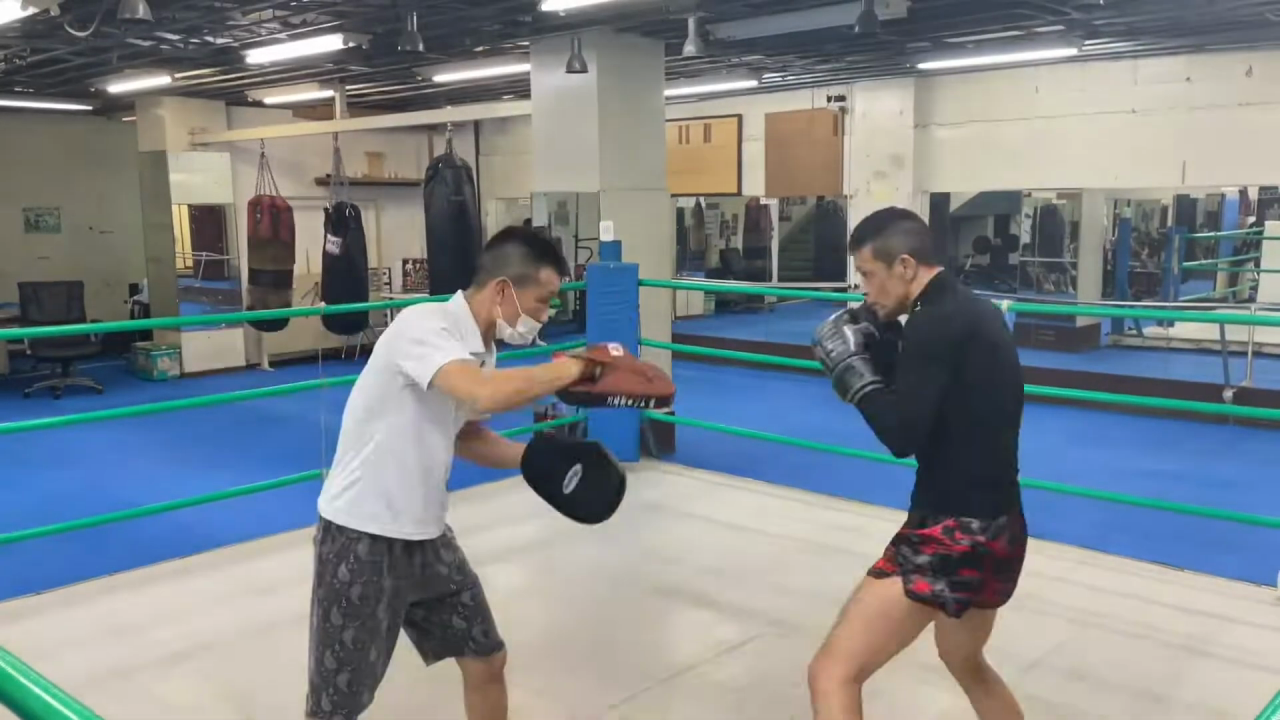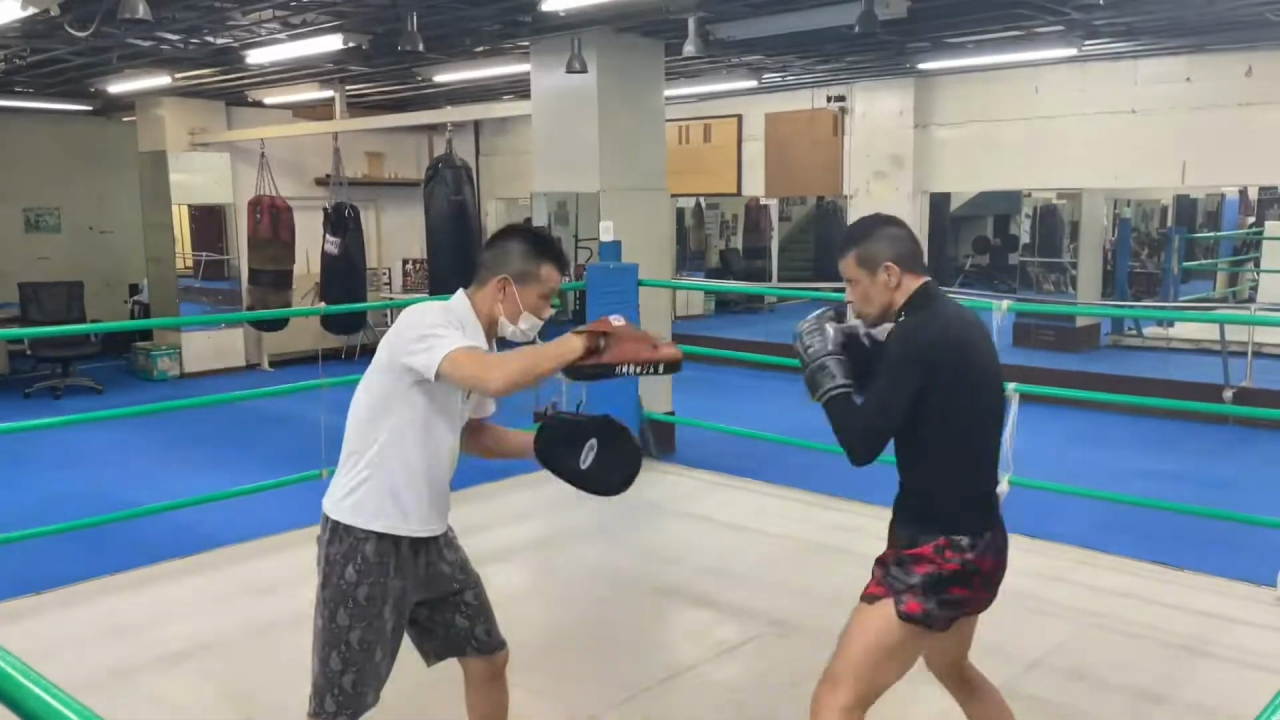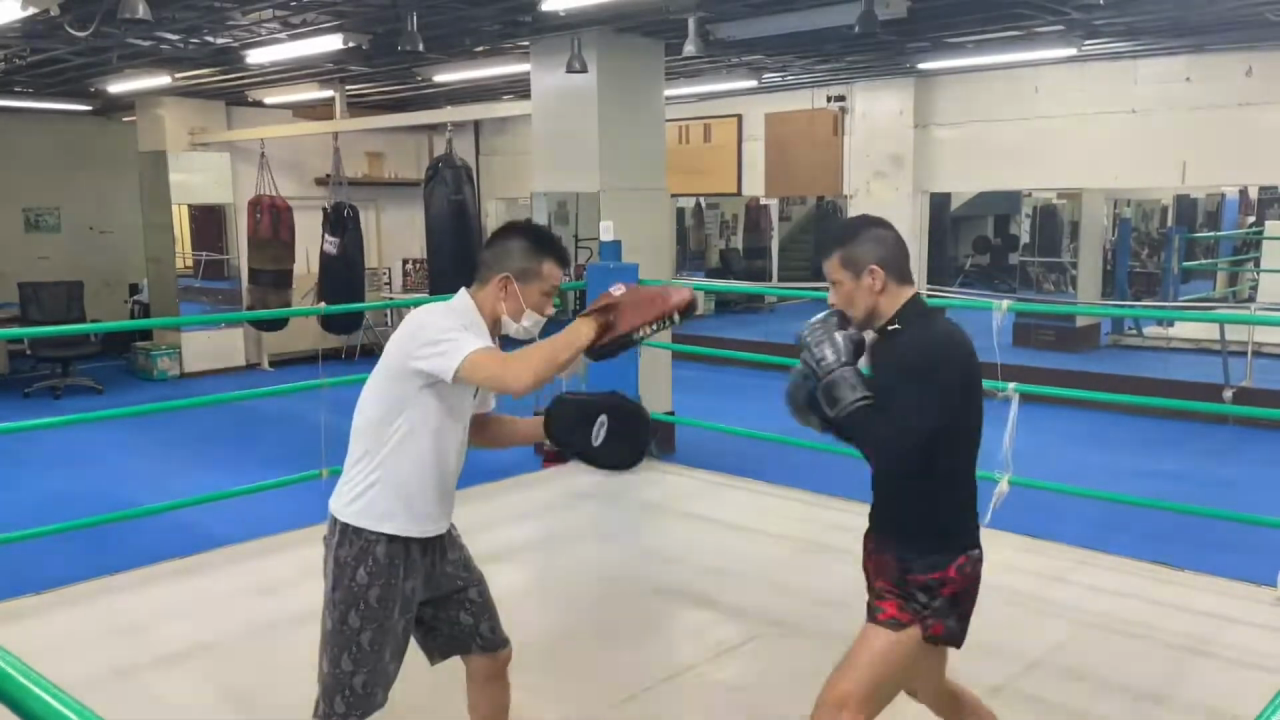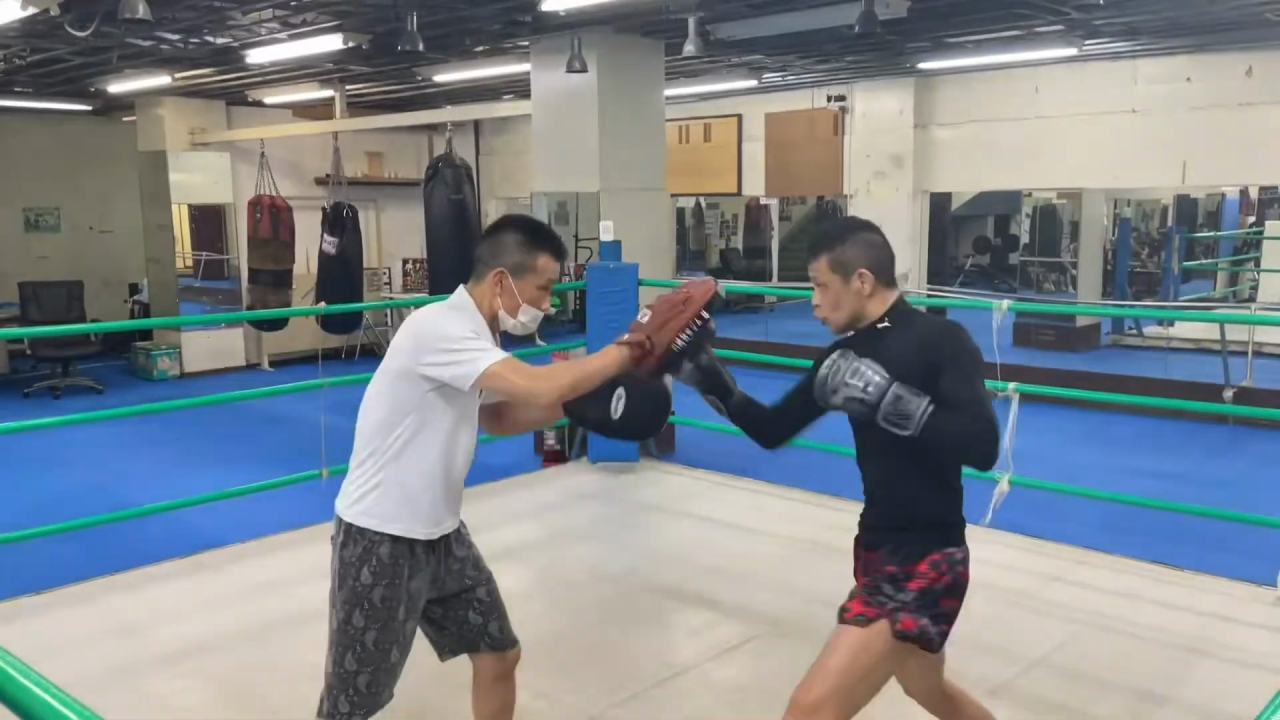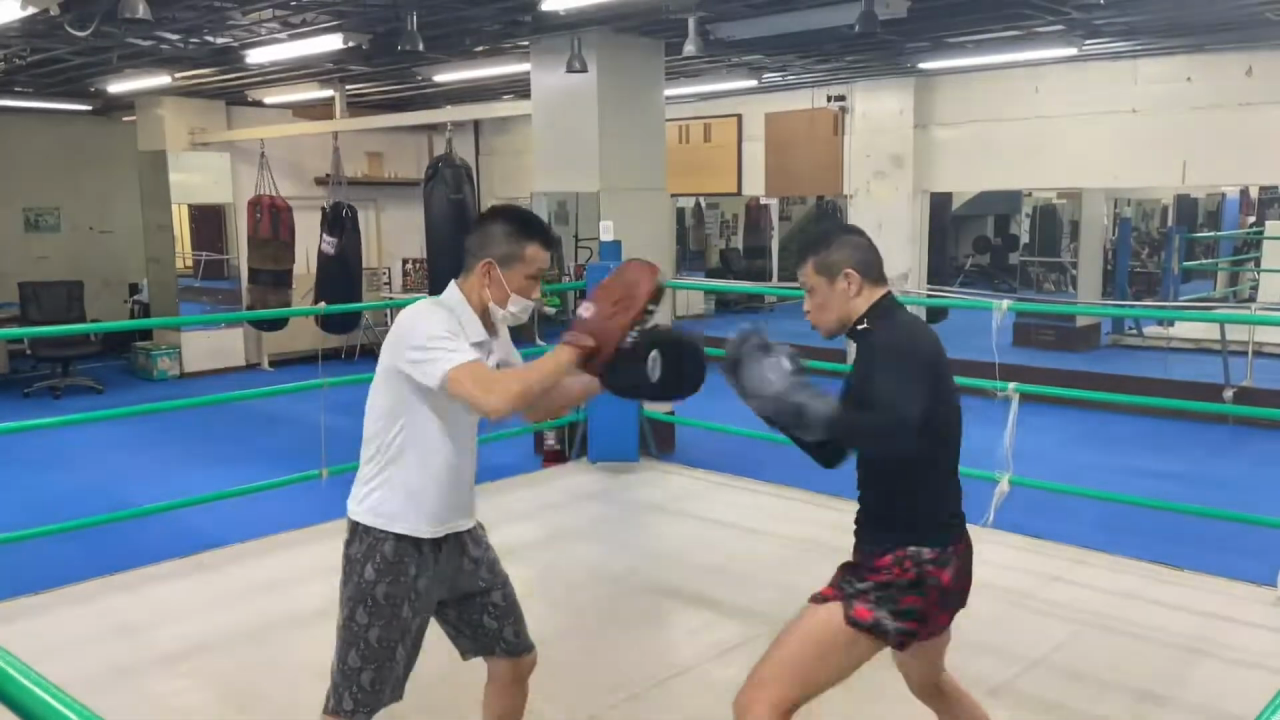
dt=0.1s
person 1, frame 1
left shoulder: (940, 322)
right shoulder: (973, 312)
left elbow: (902, 435)
left wrist: (851, 367)
right wrist: (880, 347)
left hip: (954, 533)
right hip: (996, 530)
left knee: (833, 675)
right knee: (967, 665)
person 1, frame 2
left shoulder: (919, 334)
right shoulder: (954, 323)
left elbow: (862, 445)
left wrist: (825, 366)
right wrist: (867, 356)
left hip: (937, 549)
right hip: (973, 541)
right knee: (953, 669)
person 1, frame 3
left shoulder: (938, 343)
right shoulder: (894, 343)
left elbow: (891, 448)
right elbow: (875, 438)
left wrist: (837, 377)
right wrist: (819, 402)
left hip: (934, 568)
right hip: (897, 548)
person 1, frame 4
left shoulder: (939, 340)
right shoulder: (855, 351)
left elbow: (981, 447)
right elbow: (772, 431)
left wrist: (888, 398)
right wrist: (707, 376)
left hip: (924, 564)
right hip: (887, 550)
person 1, frame 5
left shoulder: (894, 343)
right shoulder: (900, 335)
left elbow: (896, 440)
right elbow: (830, 449)
left wrist: (791, 394)
right wrist: (774, 389)
left hip: (903, 564)
right hip: (938, 551)
person 2, frame 1
left shoulder: (478, 348)
right shoulder: (420, 326)
right elbow: (487, 394)
right wrist: (578, 366)
left hip: (424, 533)
right hip: (359, 537)
left knee: (487, 659)
person 2, frame 2
left shoulder: (481, 344)
right shoulder: (425, 323)
right elbow: (495, 378)
right wrist: (583, 342)
left hip: (426, 532)
right hip: (364, 536)
left knee: (488, 659)
person 2, frame 3
left shoulder: (479, 339)
right shoulder: (433, 325)
right elbow: (516, 377)
left wrist: (552, 428)
right wrist: (593, 324)
left hip: (431, 532)
right hip: (372, 537)
left knee: (491, 656)
person 2, frame 4
left shoulder: (482, 336)
right shoulder: (437, 327)
left elbow: (497, 416)
right elbow: (540, 390)
left wrist: (577, 407)
right wrist: (633, 347)
left hip: (439, 532)
right hip: (379, 537)
left knee: (499, 656)
person 2, frame 5
left shoulder: (491, 331)
right shoulder: (422, 324)
left elbow: (542, 402)
right elbow: (498, 400)
right wrist: (584, 344)
left hip: (455, 530)
right hip: (391, 539)
left knee: (514, 659)
